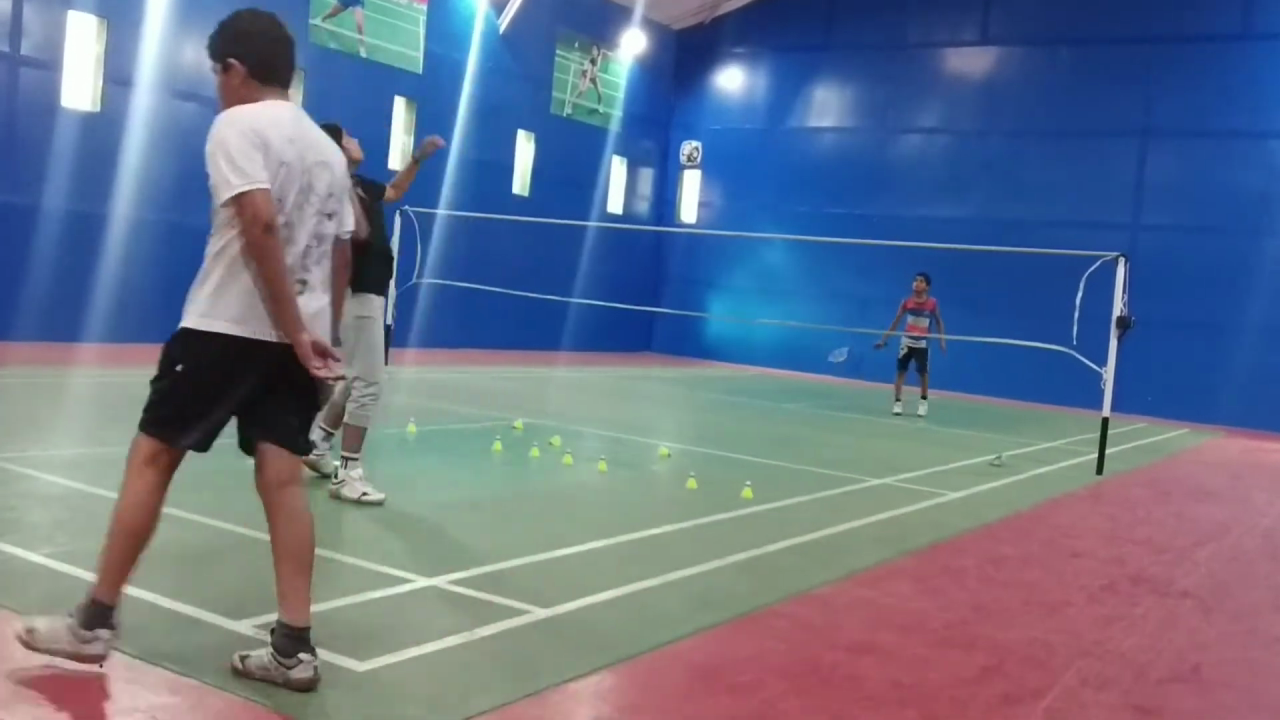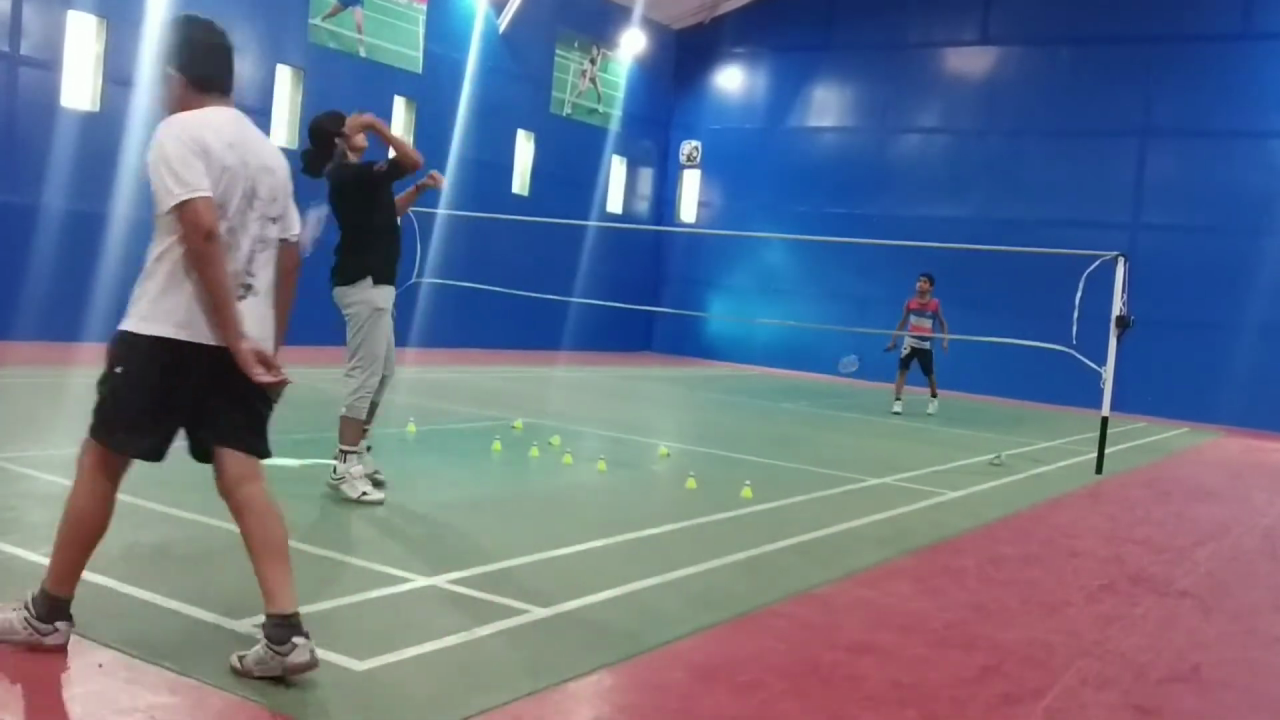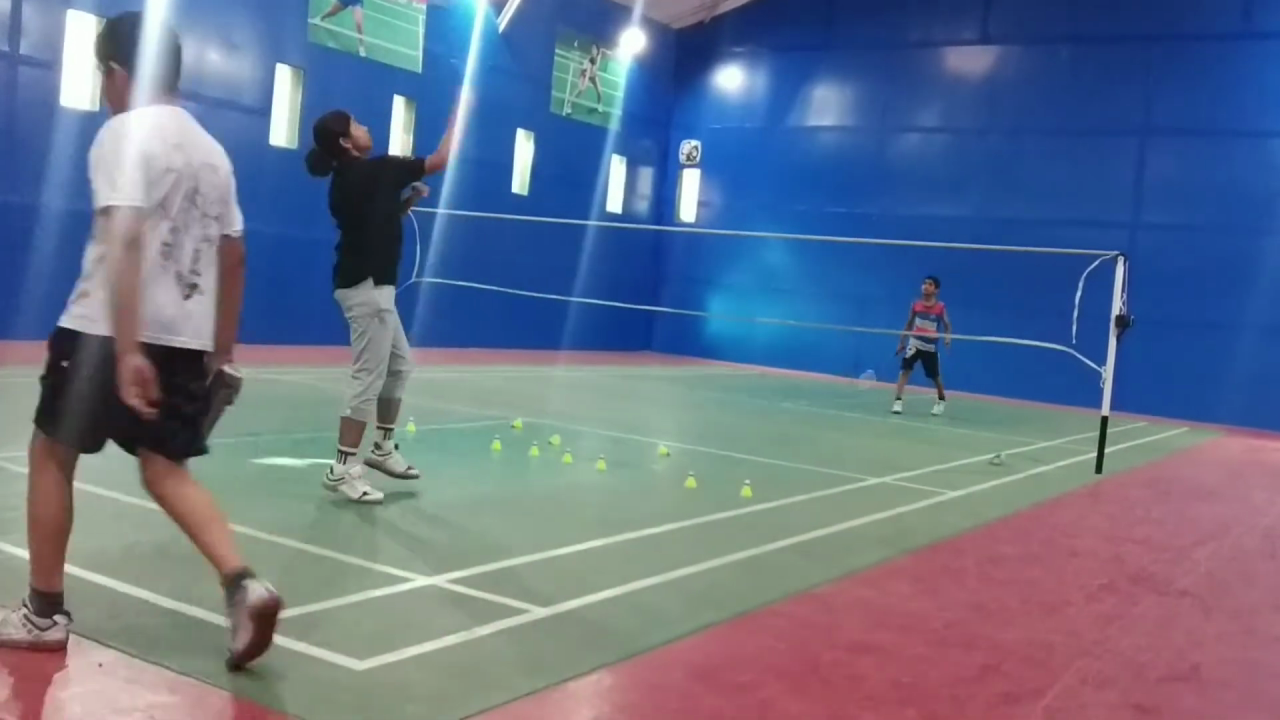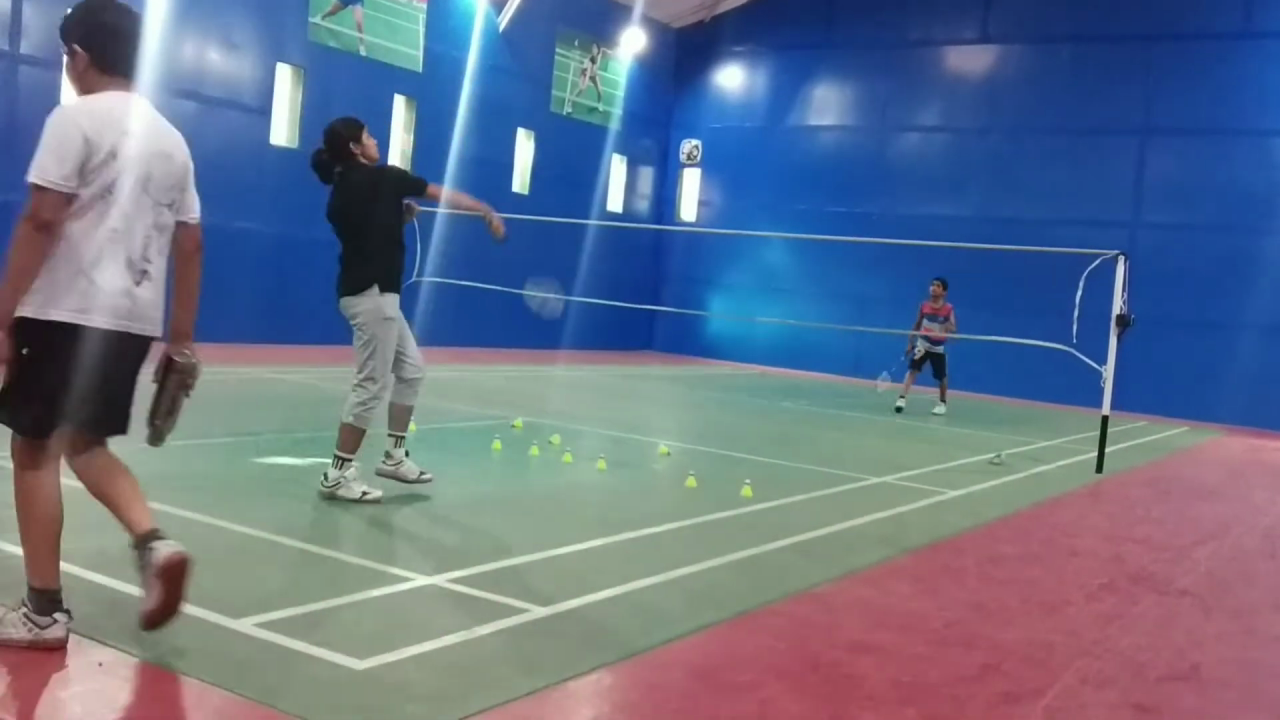
dt=0.1s
person 1, frame 1
left shoulder: (236, 126)
right shoulder: (326, 147)
left elbow: (260, 225)
right elbow: (340, 255)
left wrist: (293, 332)
right wrist: (321, 338)
left hip: (225, 328)
right hip: (296, 339)
left knee: (150, 460)
right knee: (281, 479)
left ankle: (95, 621)
right ankle: (294, 645)
person 1, frame 2
left shoulder: (180, 133)
right shoulder: (270, 153)
left elbow: (203, 235)
right elbow: (287, 258)
left wrist: (237, 341)
right wrist: (262, 340)
left hip: (168, 333)
right hip: (242, 343)
left knee: (100, 465)
right knee: (242, 479)
right ankle: (286, 632)
person 1, frame 3
left shoulder: (123, 134)
right shoulder: (211, 150)
left elbow: (123, 242)
right elbow: (232, 256)
left wrist: (125, 348)
right wrist: (221, 349)
left hip: (105, 329)
right hip: (186, 337)
right knee: (168, 472)
right ankle: (243, 586)
person 1, frame 4
left shoulder: (75, 118)
right shoulder: (171, 138)
right elbow: (190, 244)
right wrist: (182, 336)
left hip: (63, 312)
right hip: (136, 320)
right knee: (87, 448)
right ankle: (154, 544)
person 2, frame 1
left shoulder: (357, 185)
left elbow: (394, 190)
right elbow: (360, 233)
left wrist: (419, 156)
left hip: (367, 294)
right hip: (356, 295)
left knee: (358, 380)
right knee: (367, 383)
left ankle: (317, 444)
right ankle: (347, 474)
person 2, frame 2
left shoulder: (353, 179)
right shoulder: (353, 174)
left elbow: (385, 214)
right elbow: (413, 162)
left wrist: (417, 189)
right wrist: (381, 129)
left hip: (369, 284)
right hip: (365, 285)
left knee: (380, 371)
right knee: (365, 376)
left ankle: (357, 453)
right ankle: (344, 469)
person 2, frame 3
left shoulder: (351, 180)
right shoulder: (372, 170)
right elbow: (438, 161)
left wrist: (408, 199)
right wrist: (454, 124)
left hip: (370, 284)
right hip: (367, 285)
left knee: (400, 365)
right knee: (369, 378)
left ankle: (383, 448)
right ankle: (343, 469)
person 2, frame 4
left shoulder: (341, 193)
right shoulder: (382, 178)
right elbow: (441, 195)
left wrist: (399, 214)
right wrist: (488, 213)
left hip: (367, 292)
right hip: (373, 294)
left knee: (410, 371)
right knee: (372, 386)
left ankle: (395, 456)
right ankle: (337, 475)
